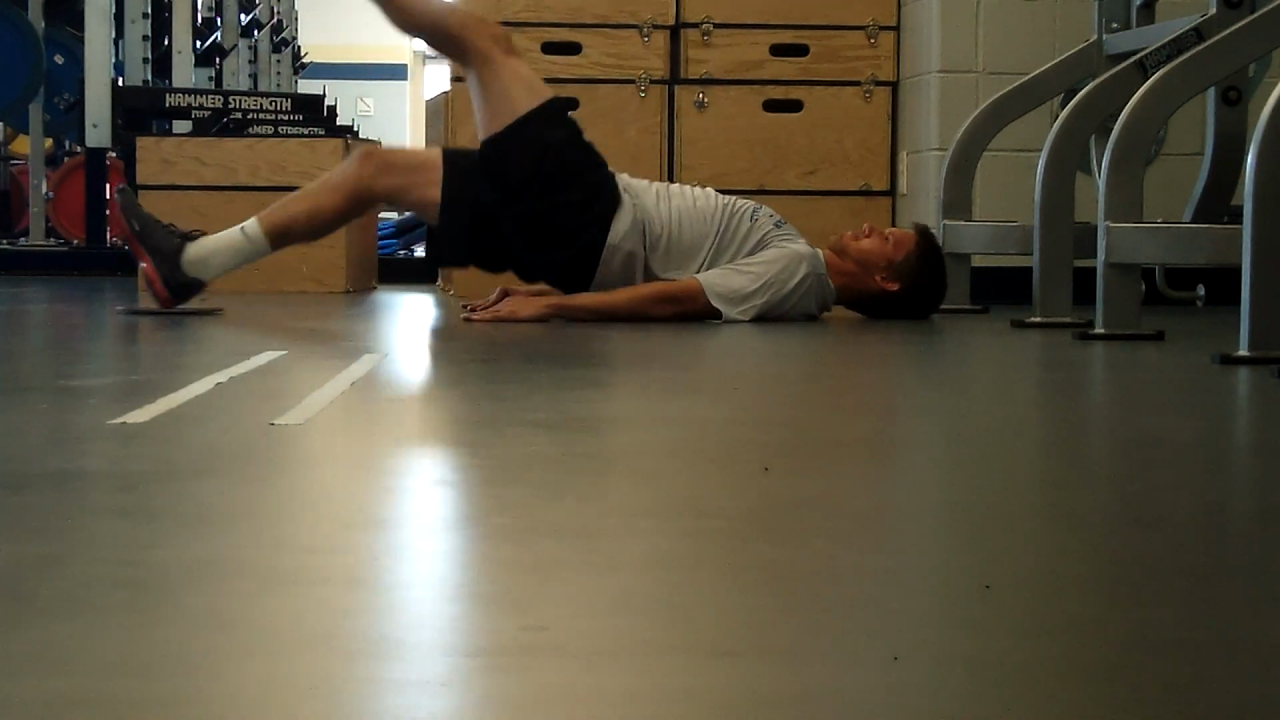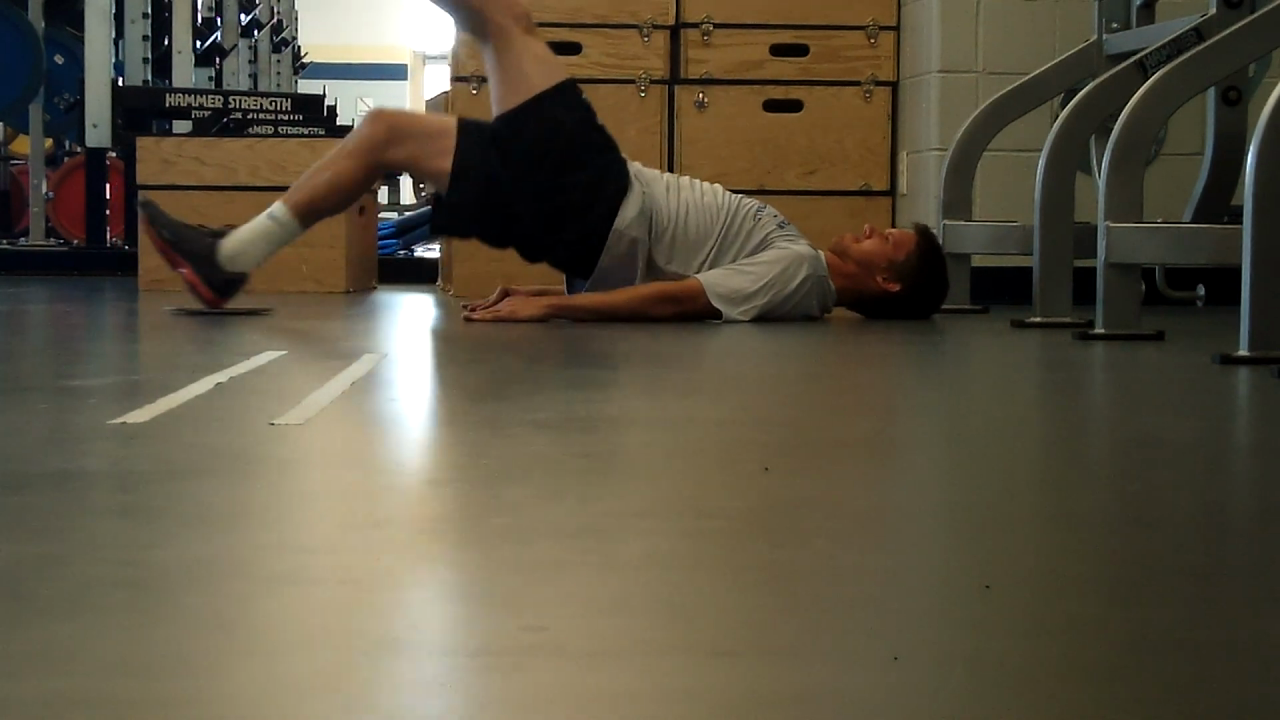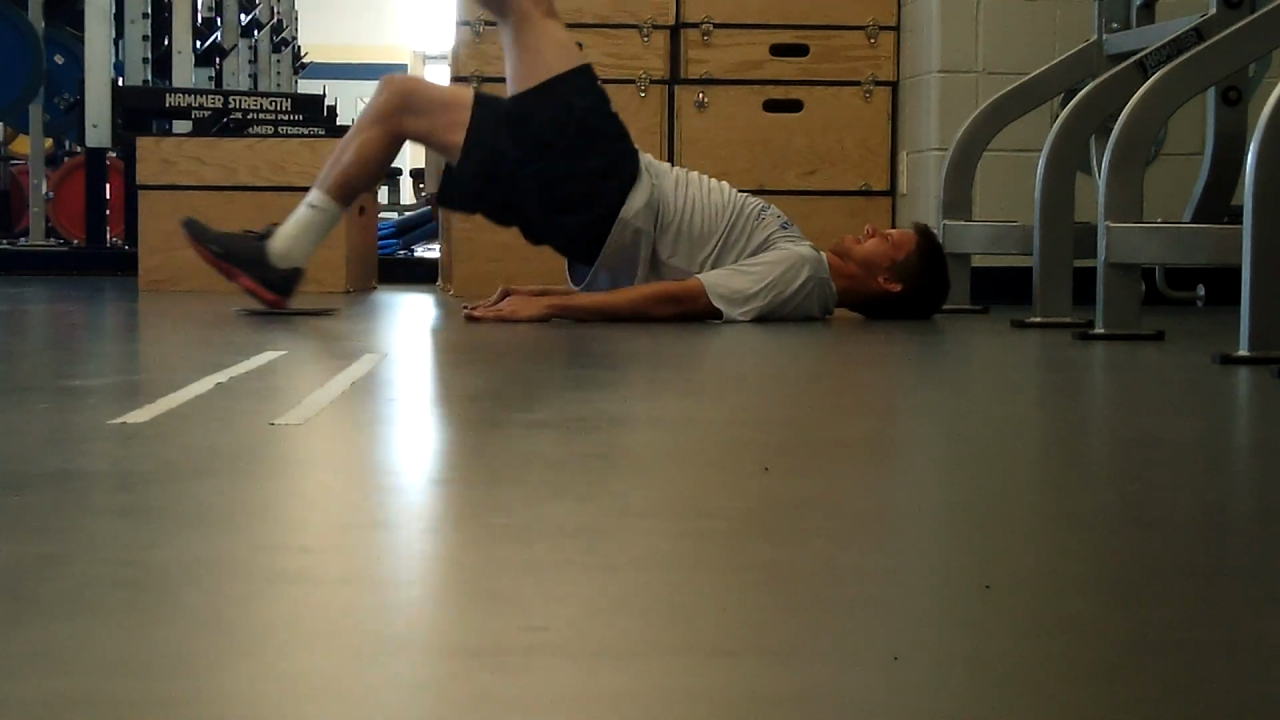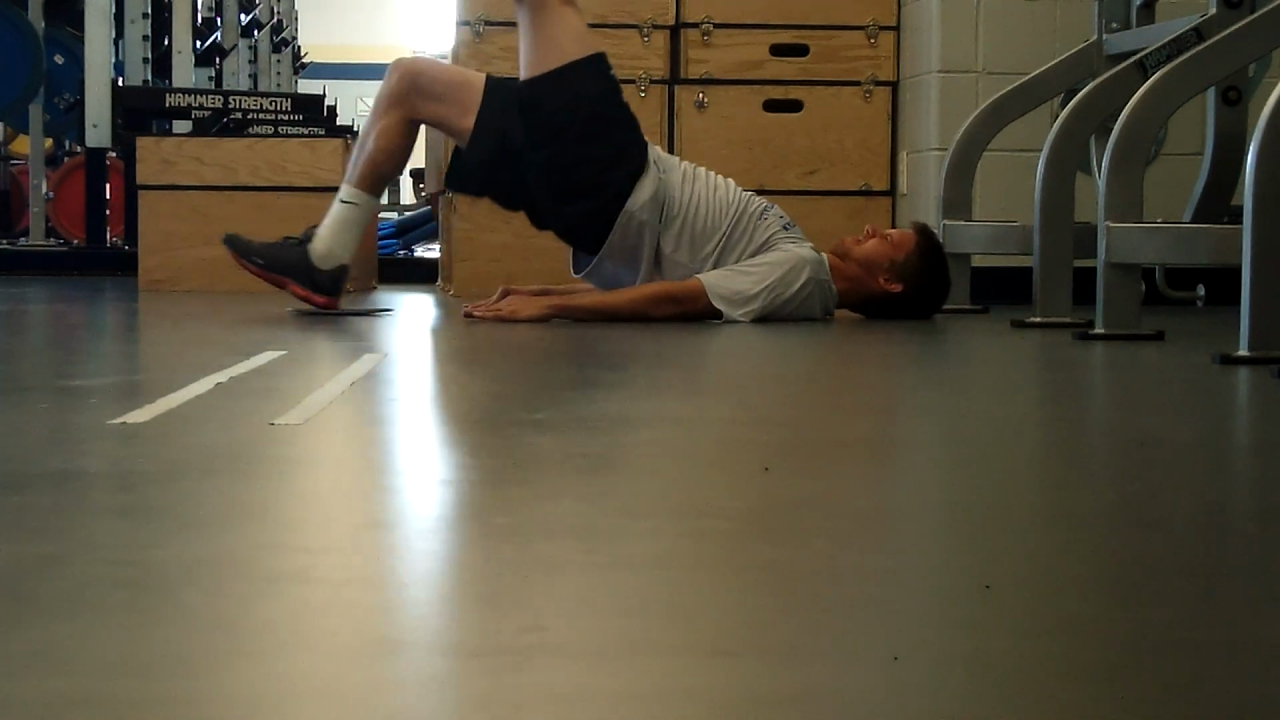
dt=0.1s
person 1, frame 1
left shoulder: (798, 274)
right shoulder: (794, 264)
left elbow: (676, 300)
left wrist: (548, 305)
right wrist: (551, 286)
left hip: (590, 226)
right hip: (592, 227)
right knee: (373, 169)
right ankle: (197, 262)
person 1, frame 2
left shoulder: (798, 274)
right shoulder: (796, 265)
left elbow: (675, 300)
left wrist: (548, 307)
right wrist: (556, 286)
left hip: (600, 212)
right hip: (604, 213)
right knee: (385, 130)
right ankle: (230, 259)
person 1, frame 3
left shoulder: (799, 276)
right shoulder: (804, 264)
left elbow: (679, 300)
left wrist: (551, 306)
right wrist: (551, 287)
left hip: (599, 194)
right hip: (606, 203)
right knee: (399, 99)
right ankle: (282, 255)
person 1, frame 4
left shoulder: (799, 274)
right shoulder: (805, 268)
left elbow: (679, 301)
left wrist: (552, 307)
right wrist: (550, 290)
right hip: (617, 192)
right knee: (411, 82)
right ankle: (323, 258)
